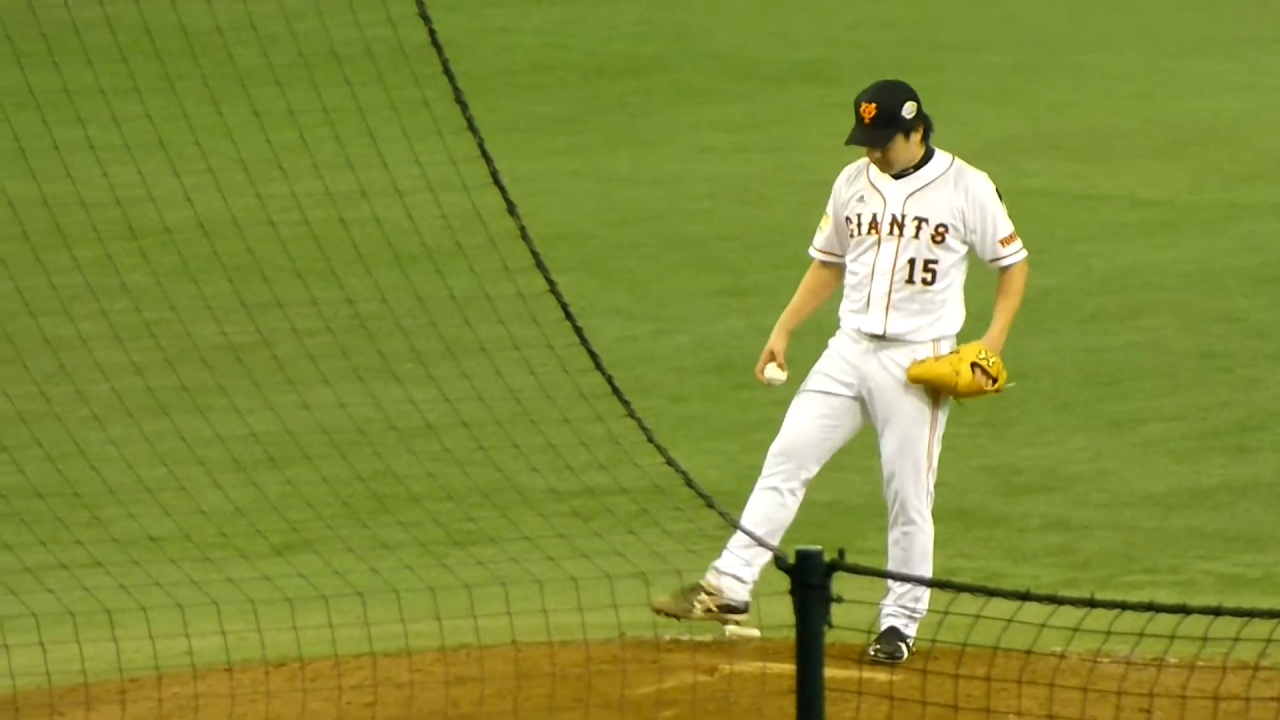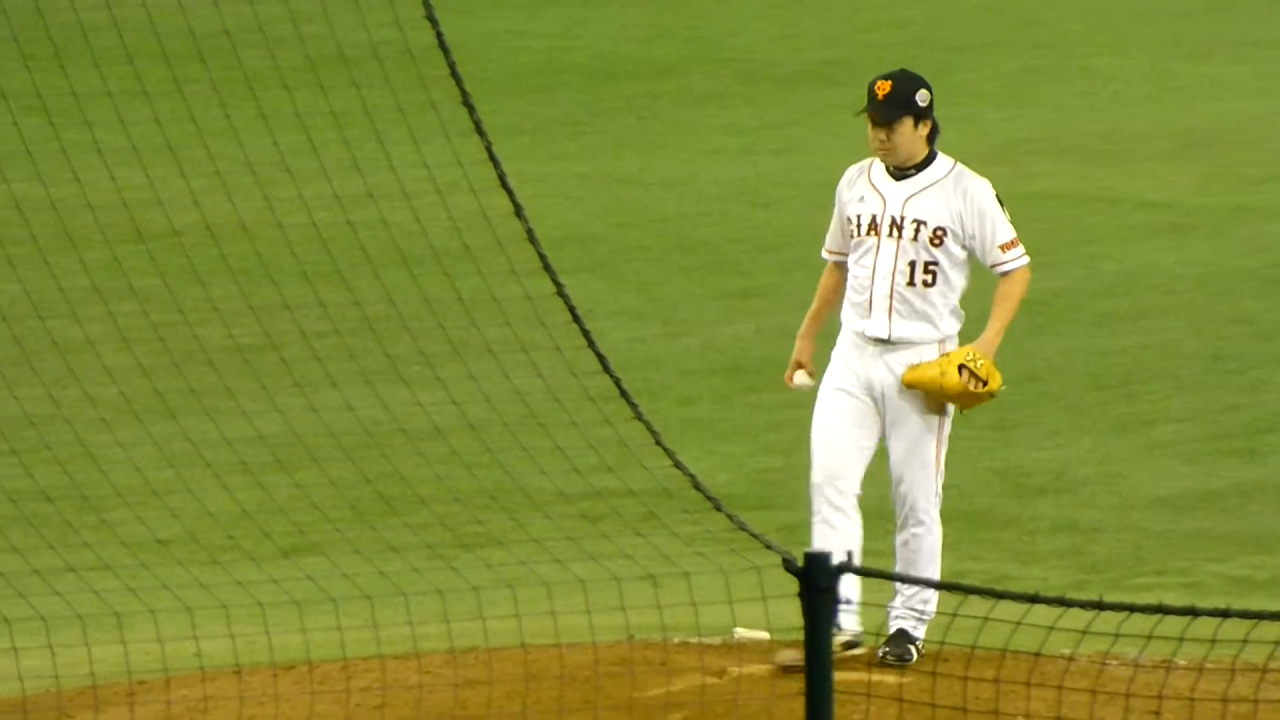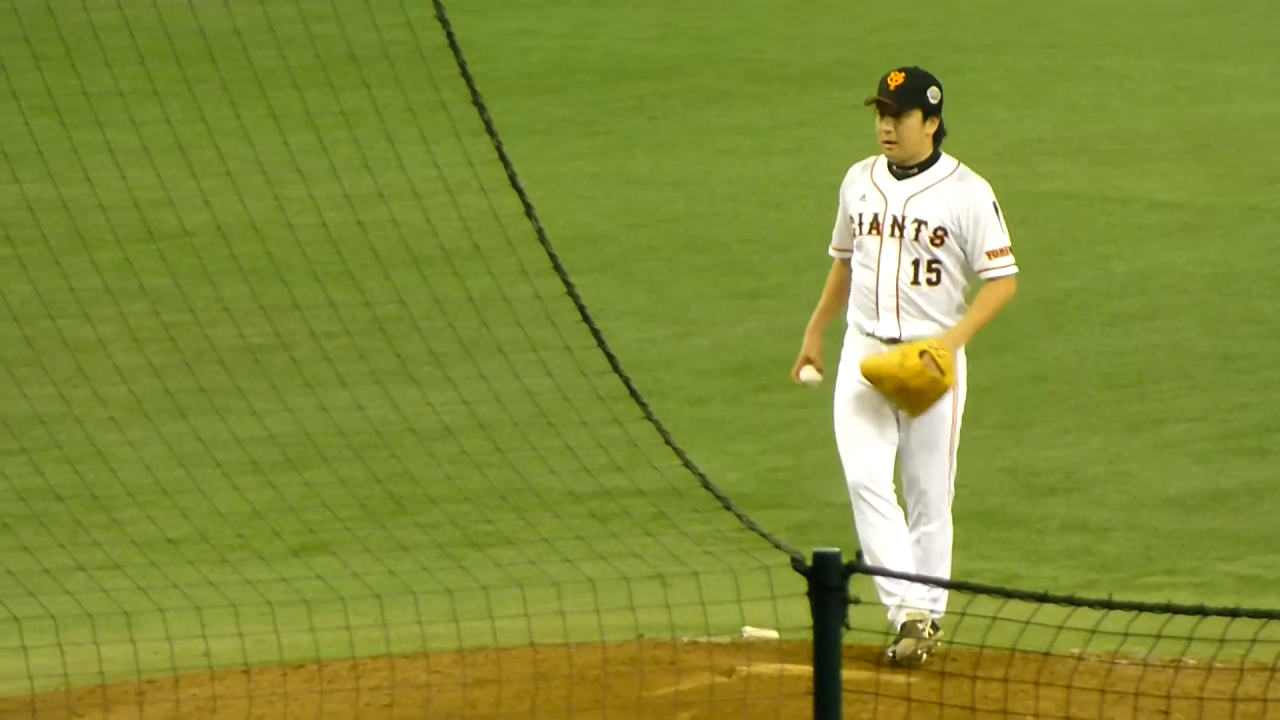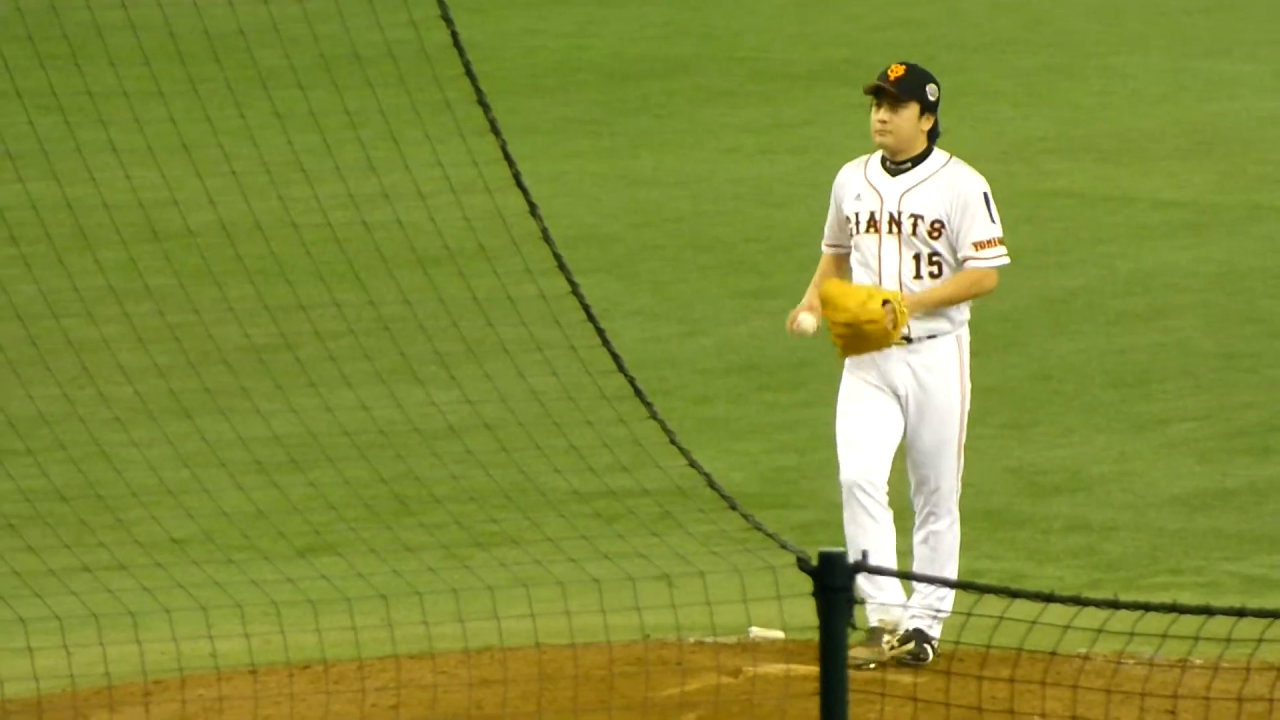
dt=0.2s
person 1, frame 1
left shoulder: (965, 187)
right shoulder: (852, 180)
left elbow: (1013, 263)
right elbow: (825, 267)
left wrist: (994, 336)
right wrist: (781, 330)
left hip: (916, 363)
right hip: (846, 353)
left knee: (906, 498)
right knee: (785, 463)
left ankle: (898, 622)
right ankle: (726, 588)
person 1, frame 2
left shoulder: (968, 191)
right shoulder: (854, 181)
left elbow: (1015, 270)
left wrist: (987, 342)
right wrist: (806, 335)
left hip: (925, 363)
right hip: (854, 357)
left knee: (917, 501)
right knee: (830, 484)
left ankle: (909, 625)
right ankle: (841, 626)
person 1, frame 3
left shoulder: (967, 191)
right shoulder: (858, 179)
left elbow: (1002, 281)
left wrist: (950, 340)
right wrist: (815, 330)
right hip: (865, 358)
left knee: (929, 497)
right knee: (866, 482)
left ankle: (924, 615)
right ankle: (910, 615)
person 1, frame 4
left shoulder: (962, 183)
right shoulder: (851, 178)
left elbow: (987, 274)
right elbow: (835, 254)
left wrist: (910, 300)
right wrist: (812, 299)
left hip: (936, 355)
right hip: (868, 355)
left knee: (936, 498)
right knee: (858, 481)
left ankle: (925, 622)
right ankle: (882, 620)
